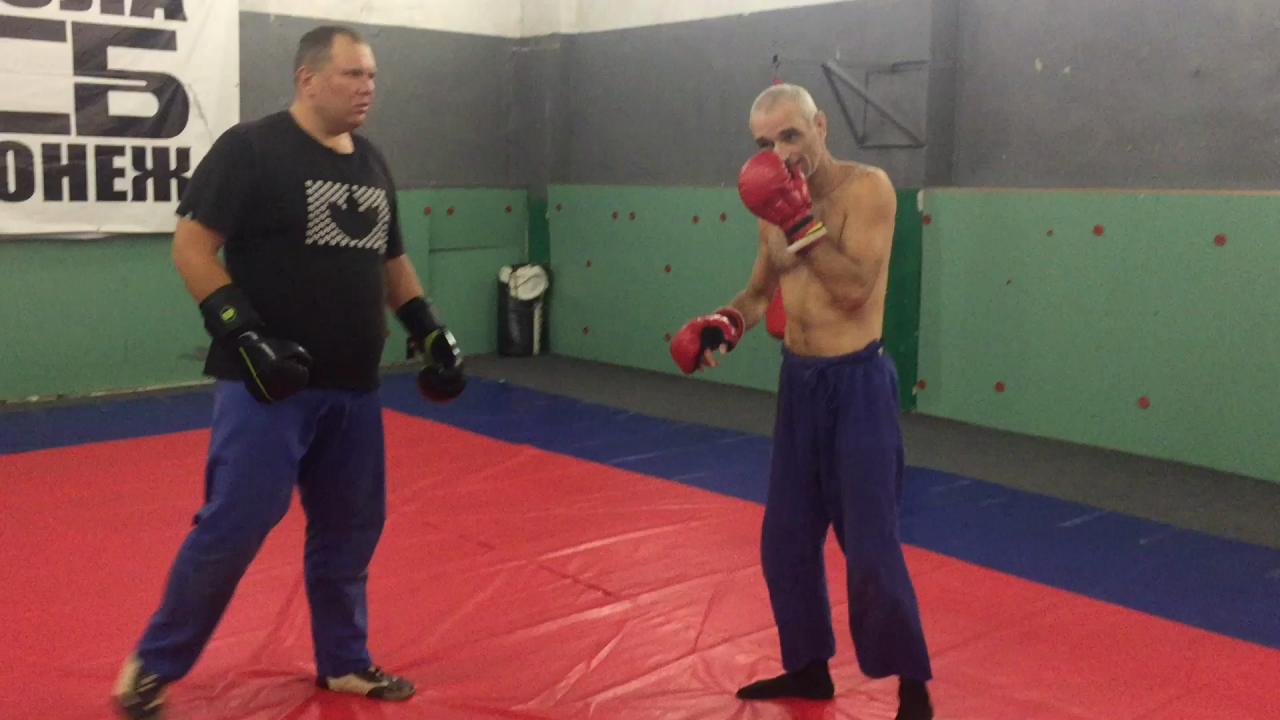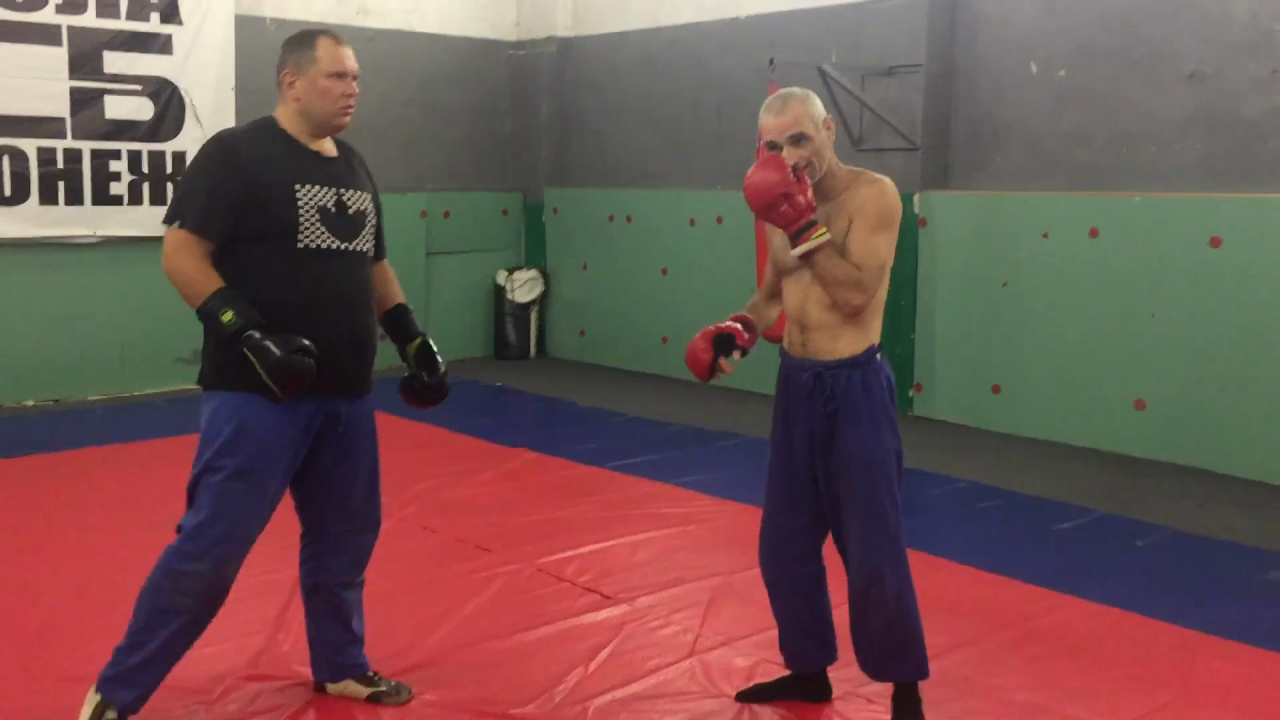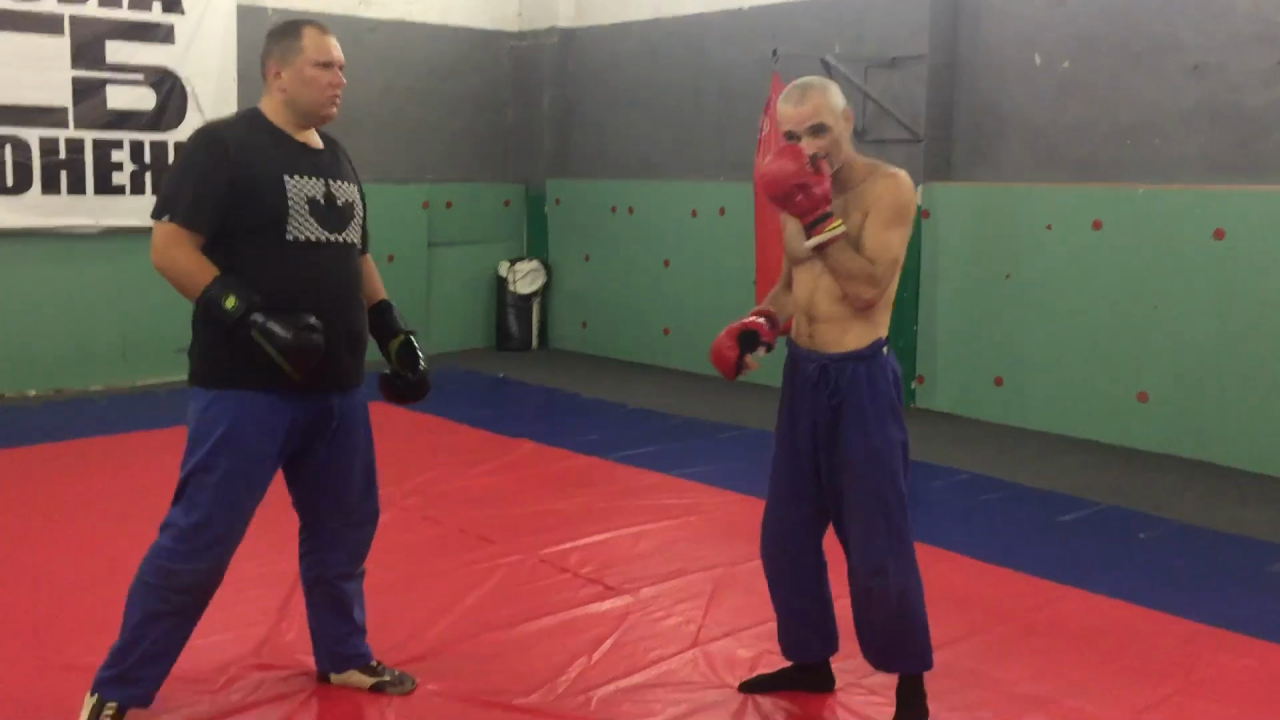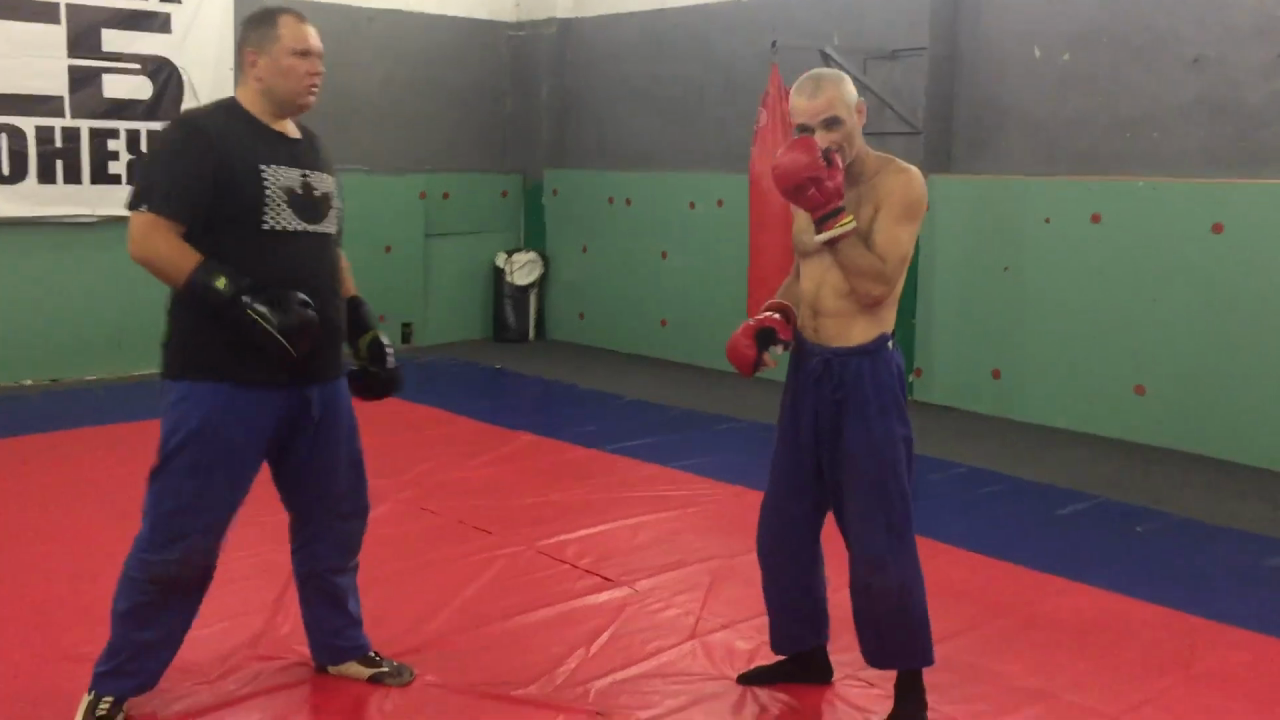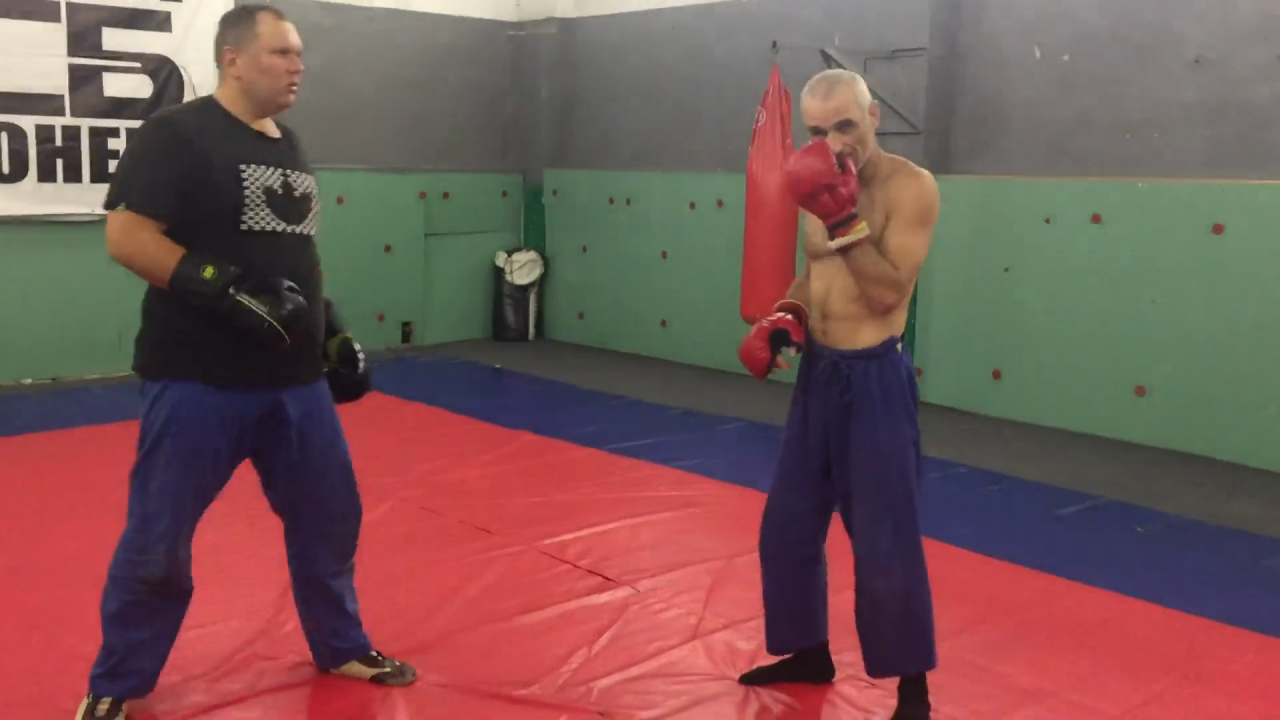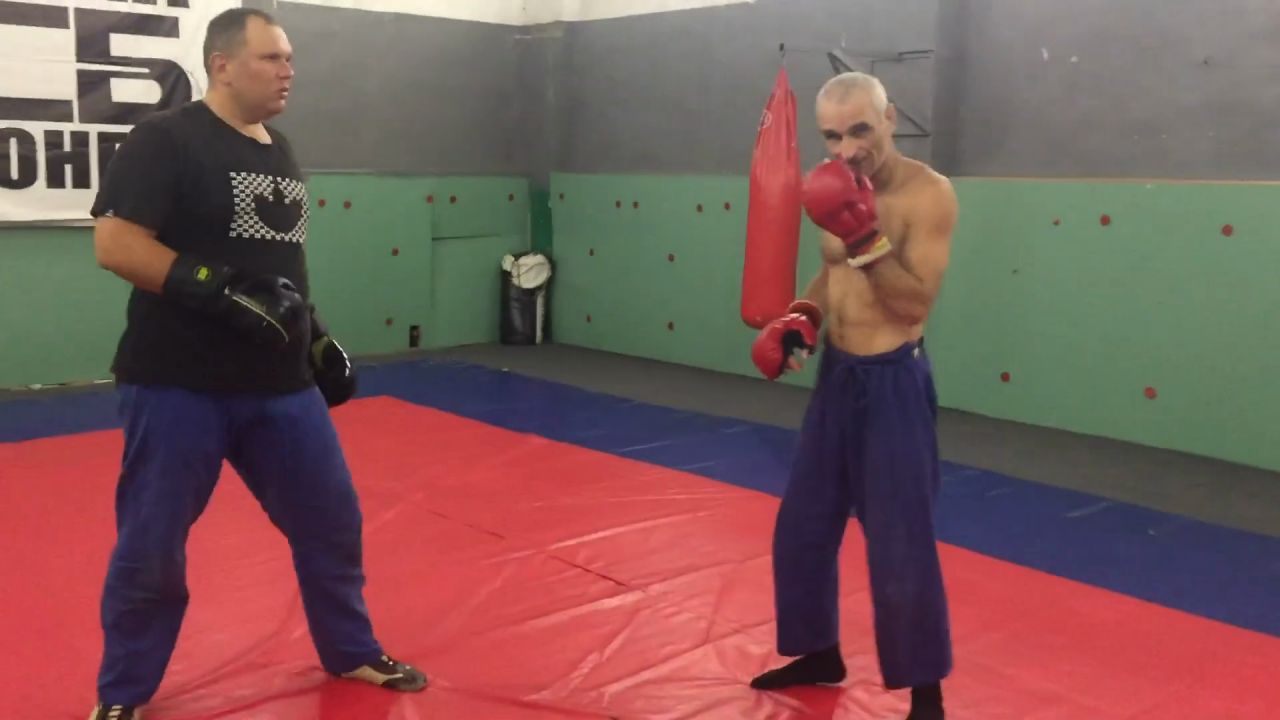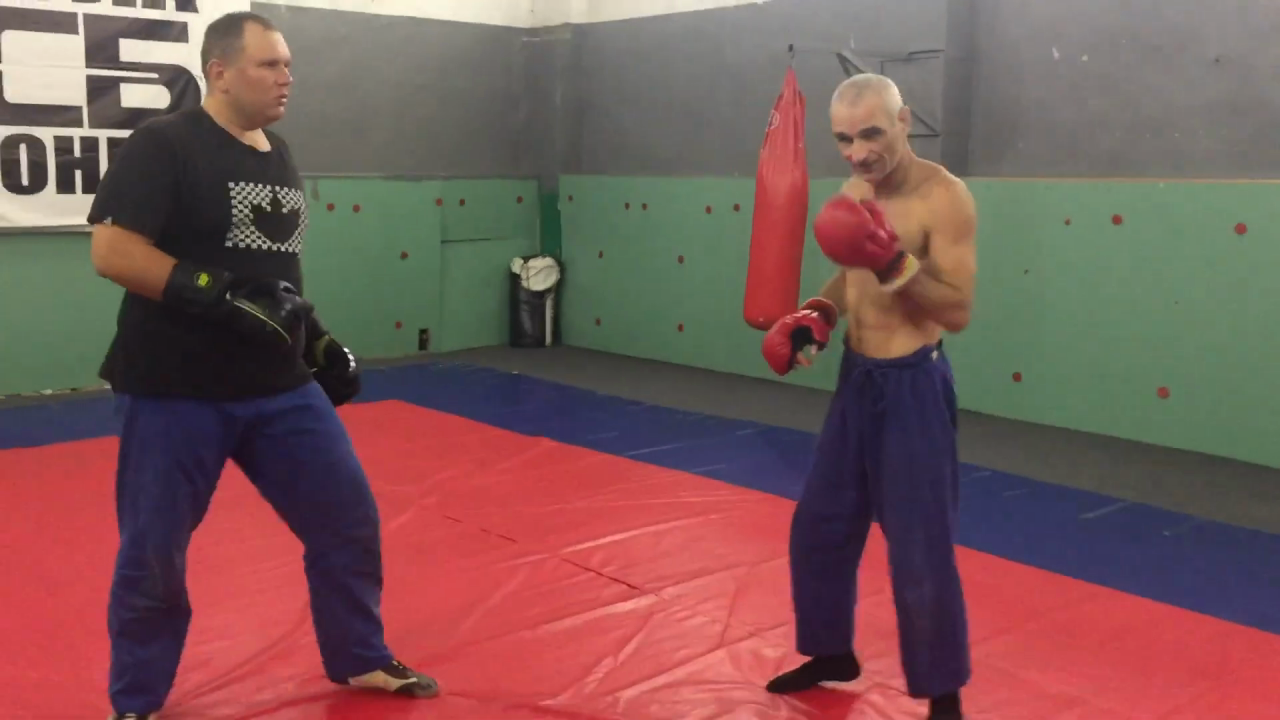
dt=0.1s
person 1, frame 1
left shoulder: (372, 162)
right shoulder: (250, 147)
left elbow: (391, 261)
right elbow: (192, 244)
left wrist: (430, 330)
right wrist: (239, 333)
left hip: (352, 383)
right hip: (269, 381)
left knee: (351, 525)
right knee: (232, 527)
left ankle: (343, 662)
person 1, frame 2
left shoulder: (354, 167)
right shoulder: (236, 154)
left elbow: (373, 266)
right elbow: (181, 253)
left wrist: (411, 337)
right wrist: (244, 334)
left hip: (344, 390)
right hip: (257, 387)
left knee: (345, 532)
right knee: (215, 539)
person 1, frame 3
left shoulder: (337, 157)
right shoulder: (223, 145)
right elbow: (170, 248)
left wrist: (392, 332)
right wrist: (248, 318)
left hip: (334, 382)
right hip: (245, 385)
left knee: (345, 523)
right knee: (202, 537)
left ankle: (343, 656)
person 1, frame 4
left shoulder: (311, 146)
right shoulder: (201, 134)
right elbow: (148, 239)
left wrist: (362, 329)
right wrist: (240, 300)
left hip: (314, 376)
right hip: (222, 376)
left knee: (335, 516)
right knee: (181, 532)
left ankle: (340, 648)
person 1, frame 5
left shoulder: (289, 146)
right shoulder: (177, 133)
right elbow: (125, 237)
left wrist: (332, 331)
right wrist: (227, 292)
left hip: (293, 375)
right hip: (196, 377)
left knee: (330, 513)
right knee: (159, 537)
left ankle: (341, 647)
person 1, frame 6
left shoulder: (278, 150)
right shoulder: (166, 139)
right elbow: (115, 244)
left wrist: (316, 336)
right wrist: (222, 293)
left hip: (278, 383)
right hip: (180, 386)
left knee: (331, 519)
right knee: (150, 546)
left ankle: (352, 652)
person 1, frame 7
left shoulder: (277, 155)
right shoulder: (162, 144)
right elbow: (112, 252)
left wrist: (316, 337)
right wrist: (221, 298)
left hip: (278, 385)
right hip: (174, 390)
left knee: (347, 516)
right knee: (154, 552)
left ankle: (362, 659)
person 2, frame 1
left shoulder: (868, 188)
right shoulder: (775, 202)
left elbow: (853, 289)
right elbow: (761, 289)
left wrist: (801, 224)
right wrist: (725, 325)
left hip: (857, 383)
right hip: (798, 381)
left knee: (870, 547)
right knee: (786, 537)
right ankle: (809, 668)
person 2, frame 2
left shoulder: (874, 195)
right shoulder: (783, 204)
left elbow: (855, 295)
left wrist: (804, 228)
right wrist: (738, 331)
left hip: (855, 387)
right hip: (795, 384)
left knee: (872, 550)
right knee: (785, 540)
person 2, frame 3
left shoulder: (889, 187)
right shoulder: (795, 194)
left elbow: (866, 290)
left wrist: (820, 219)
right wrist: (761, 324)
left hip: (861, 381)
right hip: (801, 376)
left knee: (877, 543)
right knee: (786, 531)
right ankle: (811, 660)
person 2, frame 4
left shoulder: (900, 182)
right shoulder: (806, 187)
left elbow: (874, 286)
left wrist: (831, 213)
right wrist: (773, 319)
left hip: (866, 375)
right hip: (806, 369)
left knee: (878, 539)
right knee: (785, 524)
right ankle: (808, 652)
person 2, frame 5
left shoulder: (911, 187)
right shoulder: (816, 181)
left elbow: (889, 294)
left wrist: (845, 219)
right wrist: (787, 316)
left hip: (876, 379)
right hip: (817, 373)
left knee: (885, 543)
right knee: (789, 524)
right ankle: (810, 652)
person 2, frame 6
left shoulder: (929, 193)
right shoulder: (834, 188)
left elbow: (912, 306)
left wrist: (865, 237)
right wrist: (801, 317)
left hip: (893, 383)
right hip: (835, 376)
left knee: (900, 549)
right knee: (803, 526)
right ankle: (821, 653)
person 2, frame 7
left shoulder: (944, 198)
right shoulder: (851, 193)
left elbow: (956, 310)
left wrist: (892, 261)
right wrist: (817, 316)
left hip: (913, 388)
right hip: (856, 380)
left knee: (920, 552)
right knee: (821, 522)
right ankle: (833, 653)
